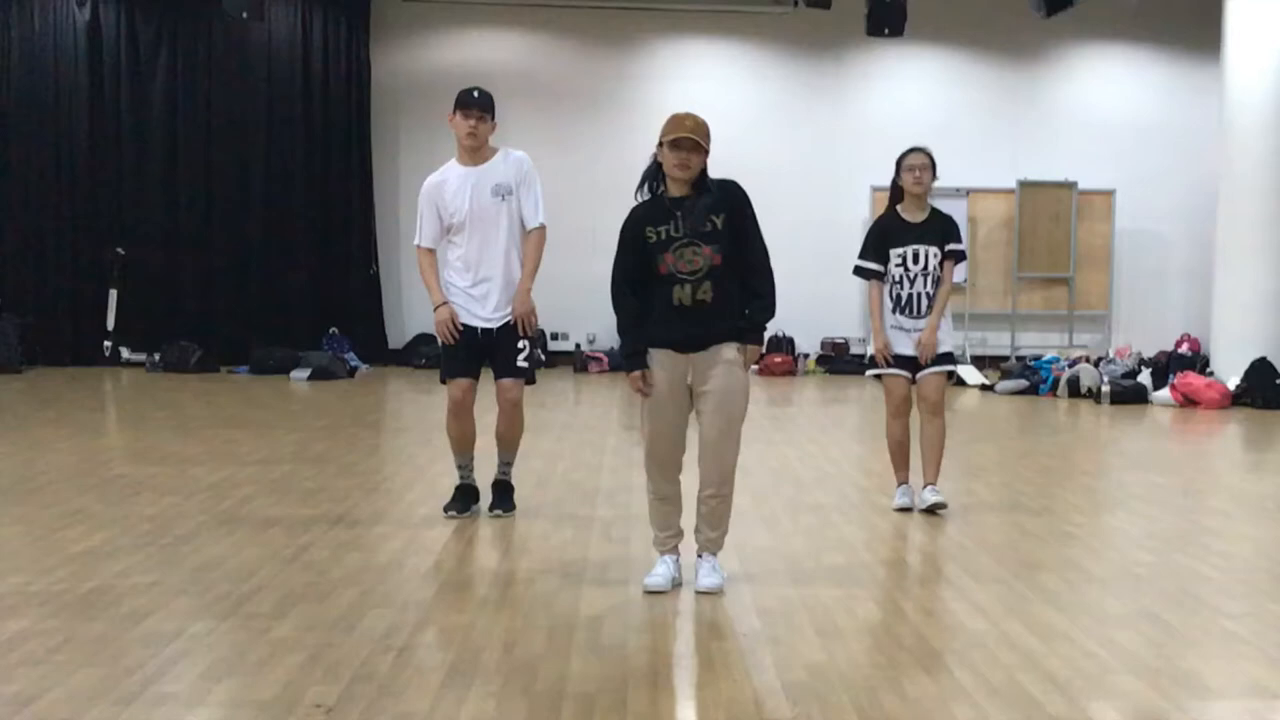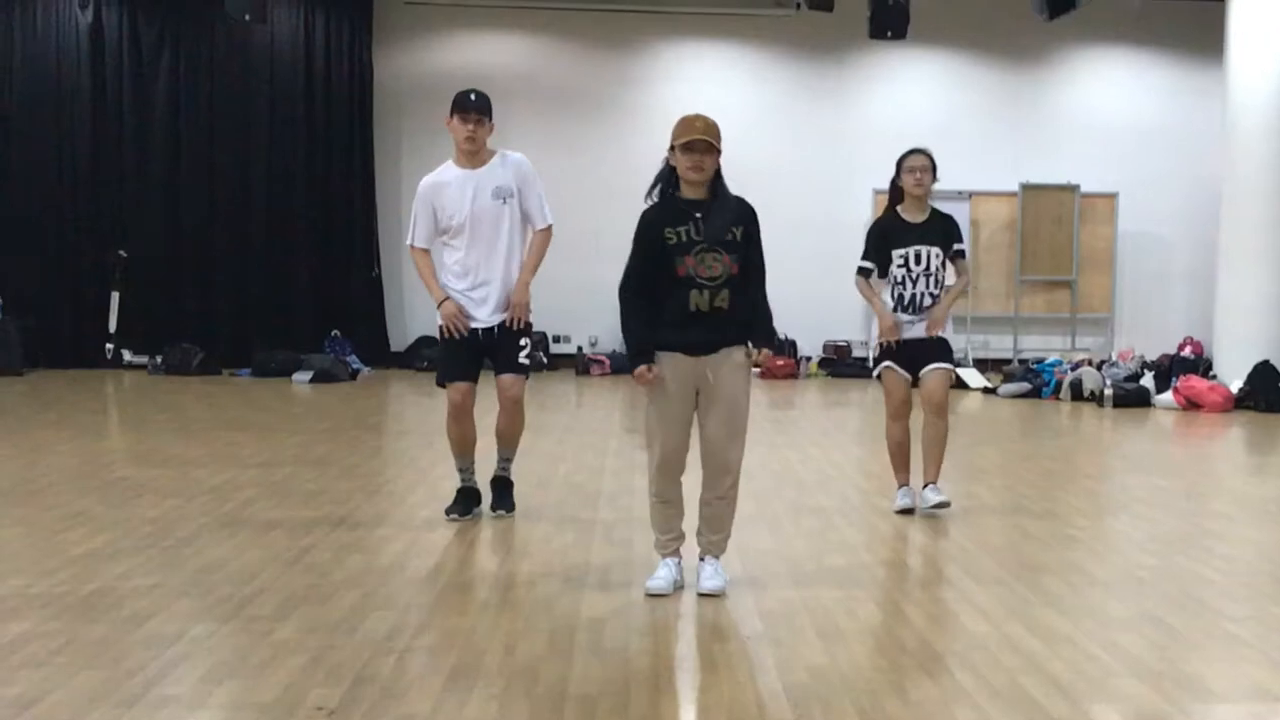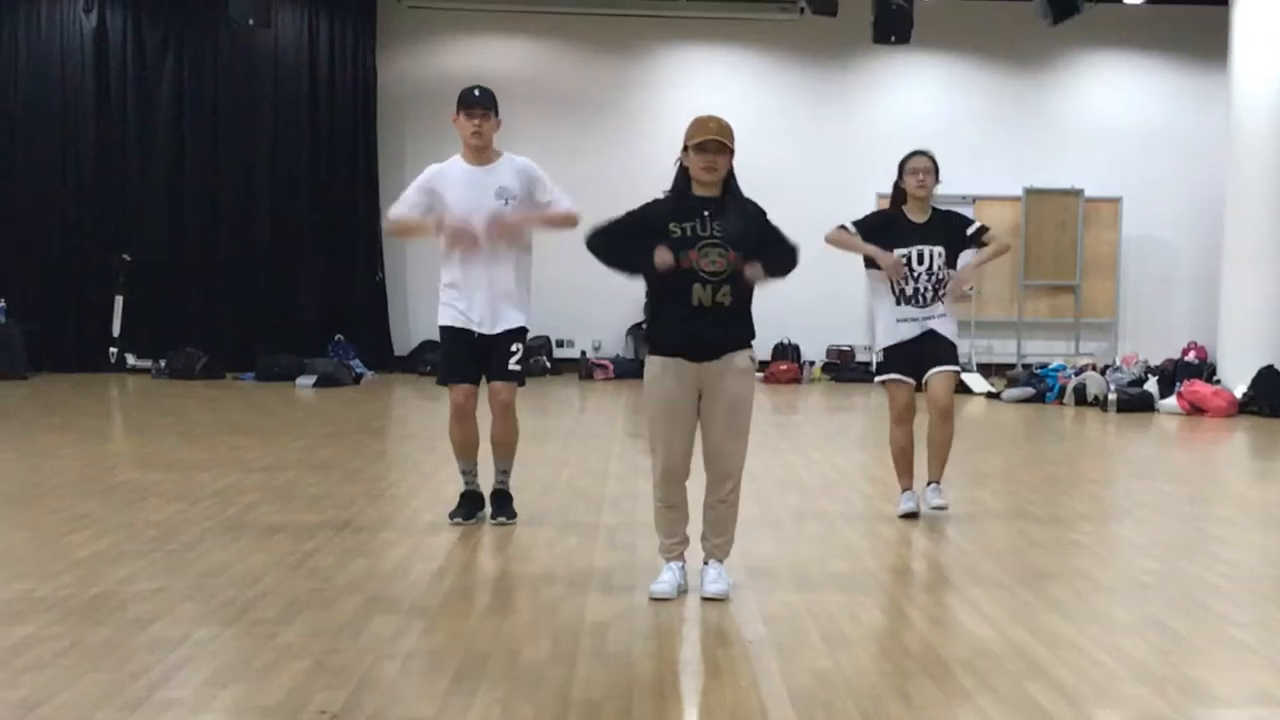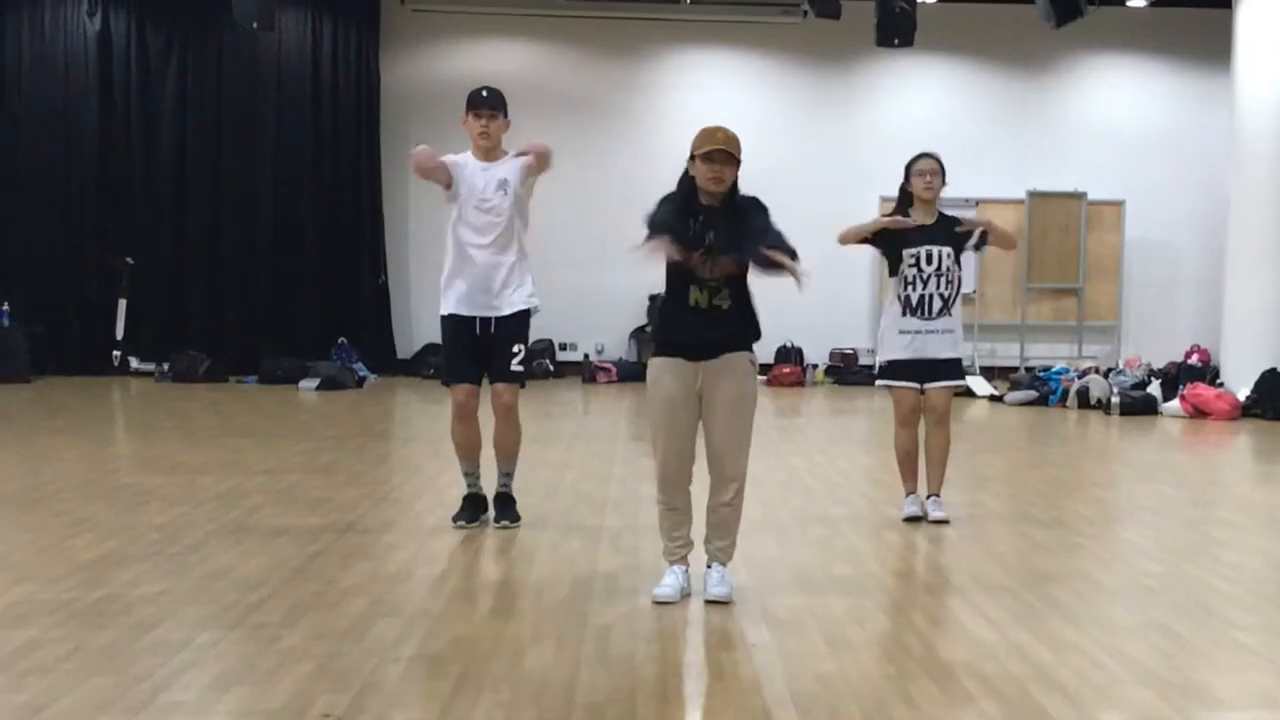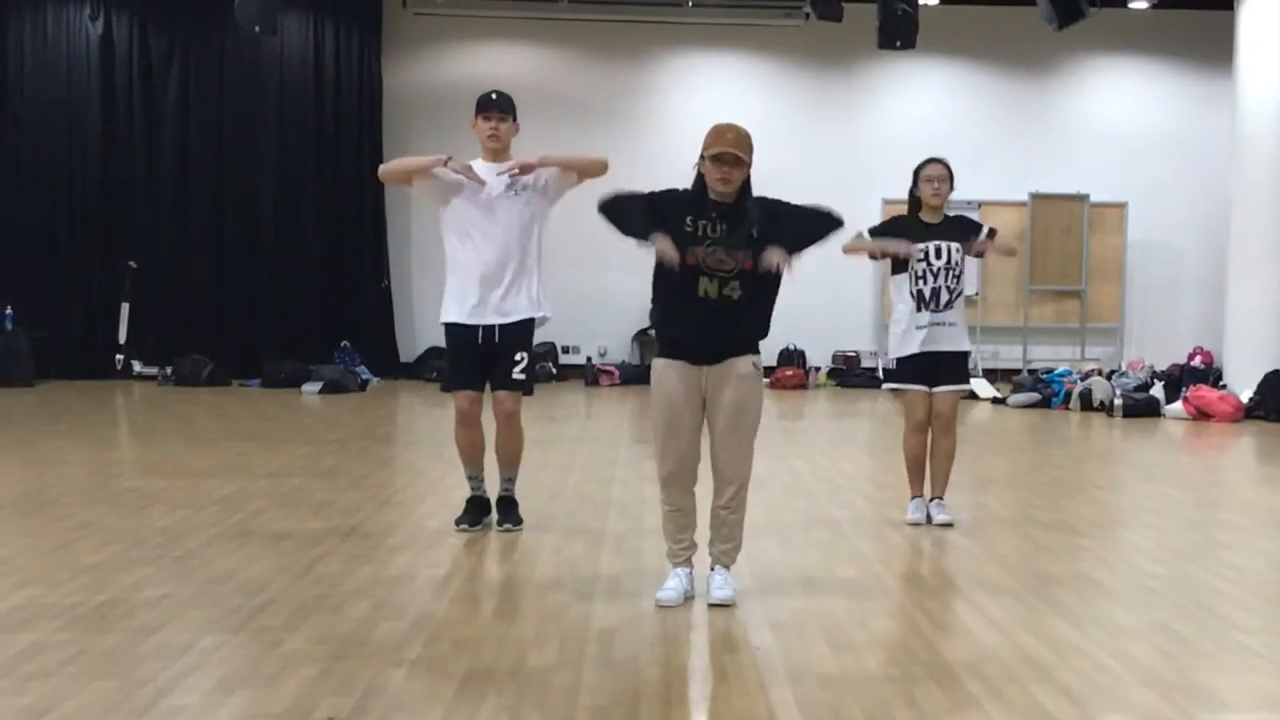
dt=0.2s
person 1, frame 1
left shoulder: (730, 199)
right shoulder: (643, 217)
left elbow: (757, 267)
right elbow: (625, 290)
left wrist: (755, 329)
right wrist: (633, 357)
left hip: (723, 351)
right hip: (662, 353)
left knee: (718, 461)
right knee: (660, 460)
left ankle: (709, 555)
right ankle: (667, 554)
person 1, frame 2
left shoulder: (739, 213)
right shoulder: (655, 218)
left elbow: (753, 280)
right elbow: (634, 288)
left wrist: (763, 335)
right wrist: (639, 350)
left hip: (729, 353)
right hip: (667, 353)
left knee: (724, 464)
right knee: (664, 462)
left ankle: (712, 557)
right ankle: (669, 556)
person 1, frame 3
left shoulder: (746, 213)
right shoulder: (662, 210)
left elbow: (782, 251)
right elbow: (602, 240)
left wrist: (768, 267)
right wrist: (648, 259)
left hip: (731, 358)
right hip: (669, 356)
left knee: (726, 468)
right knee: (668, 467)
left ankle: (716, 561)
right ankle: (672, 560)
person 1, frame 4
left shoulder: (748, 211)
right shoulder: (676, 209)
left elbow: (773, 247)
right elbow: (660, 222)
left wrist: (782, 257)
right wrist: (660, 240)
left hip: (733, 359)
right hip: (671, 357)
left knee: (729, 471)
right knee: (671, 470)
left ankle: (719, 564)
right ankle: (677, 563)
person 1, frame 5
left shoulder: (764, 214)
right shoulder: (677, 206)
left elbow: (828, 221)
right elbow: (612, 206)
left wrist: (786, 246)
right wrist: (652, 235)
left hip: (738, 361)
right hip: (677, 358)
left knee: (732, 472)
right knee: (673, 471)
left ankle: (721, 567)
right ankle: (680, 566)
person 2, frame 1
left shoulder: (517, 166)
right shoulder: (436, 184)
left elbow: (536, 231)
right elbow: (426, 249)
left wrist: (524, 291)
right wrist: (439, 302)
left hip: (509, 310)
right hip: (460, 312)
left knee: (511, 398)
right knee: (458, 397)
left ankle: (503, 481)
right ankle: (465, 485)
person 2, frame 2
left shoulder: (517, 168)
right shoulder: (433, 186)
left elbow: (543, 228)
right elbow: (419, 250)
left wrist: (524, 282)
right wrist: (441, 298)
left hip: (510, 309)
right hip: (460, 312)
left knee: (512, 395)
right knee: (459, 400)
left ankle: (503, 477)
right ankle: (467, 486)
person 2, frame 3
left shoulder: (523, 174)
right shoulder: (437, 177)
left elbow: (570, 215)
right elbow: (394, 222)
left wrist: (528, 220)
right wrist: (437, 225)
left hip: (508, 312)
right hip: (458, 311)
left knee: (503, 400)
right knee: (461, 402)
left ankle: (502, 489)
right ankle: (471, 490)
person 2, frame 4
left shoulder: (519, 167)
right shoulder: (451, 168)
left elbow: (543, 154)
right elbow: (419, 161)
left wrist: (531, 153)
left hip: (510, 303)
right hip: (460, 303)
left knee: (506, 401)
right knee: (463, 401)
left ankle: (505, 494)
right ankle: (472, 494)
person 2, frame 5
left shoulder: (536, 175)
right shoulder: (453, 174)
left elbow: (599, 165)
right elbow: (387, 173)
left wrist: (545, 161)
right wrist: (441, 162)
left hip: (517, 310)
right hip: (464, 311)
left knee: (507, 408)
right knee: (465, 408)
left ankle: (507, 496)
right ankle: (476, 498)
person 3, frame 1
left shoulder: (945, 225)
right shoulder: (883, 226)
left elbow: (947, 282)
right elbow: (875, 284)
left wrist: (931, 327)
right wrist: (878, 332)
left hip: (932, 333)
right hip: (893, 333)
left knee: (932, 405)
right knee: (898, 406)
left ankle: (930, 486)
right ankle: (903, 486)
person 3, frame 2
left shoulder: (945, 225)
right shoulder: (884, 226)
left elbow: (962, 276)
right elbow: (862, 280)
left wrist: (941, 307)
right wrist: (882, 312)
left hip: (933, 328)
right hip: (895, 329)
left knee: (936, 402)
right knee: (898, 407)
left ankle: (931, 483)
right ankle: (903, 487)
person 3, frame 3
left shoulder: (949, 221)
right shoulder: (886, 218)
left elbow: (1001, 243)
right elbow: (834, 236)
left wrist: (972, 265)
right wrist: (875, 254)
left hip: (937, 329)
right hip: (895, 331)
left knee: (942, 407)
right knee: (901, 411)
left ankle: (935, 484)
right ankle: (906, 490)
person 3, frame 4
left shoulder: (956, 226)
right shoulder: (895, 226)
left elbow: (1010, 242)
right elbow: (846, 238)
left wrist: (986, 226)
right wrist: (882, 222)
left hip: (944, 339)
right hip: (902, 338)
left knee: (939, 414)
right knee: (906, 416)
left ankle: (934, 495)
right ankle: (910, 494)
person 3, frame 5
left shoulder: (963, 226)
right shoulder: (901, 225)
left elbow: (1008, 248)
right elbow: (849, 247)
left wrist: (990, 247)
right wrist: (887, 246)
left hip: (950, 341)
right hip: (910, 338)
left knee: (946, 420)
right knee: (918, 422)
left ankle: (937, 500)
right ankle: (915, 498)
